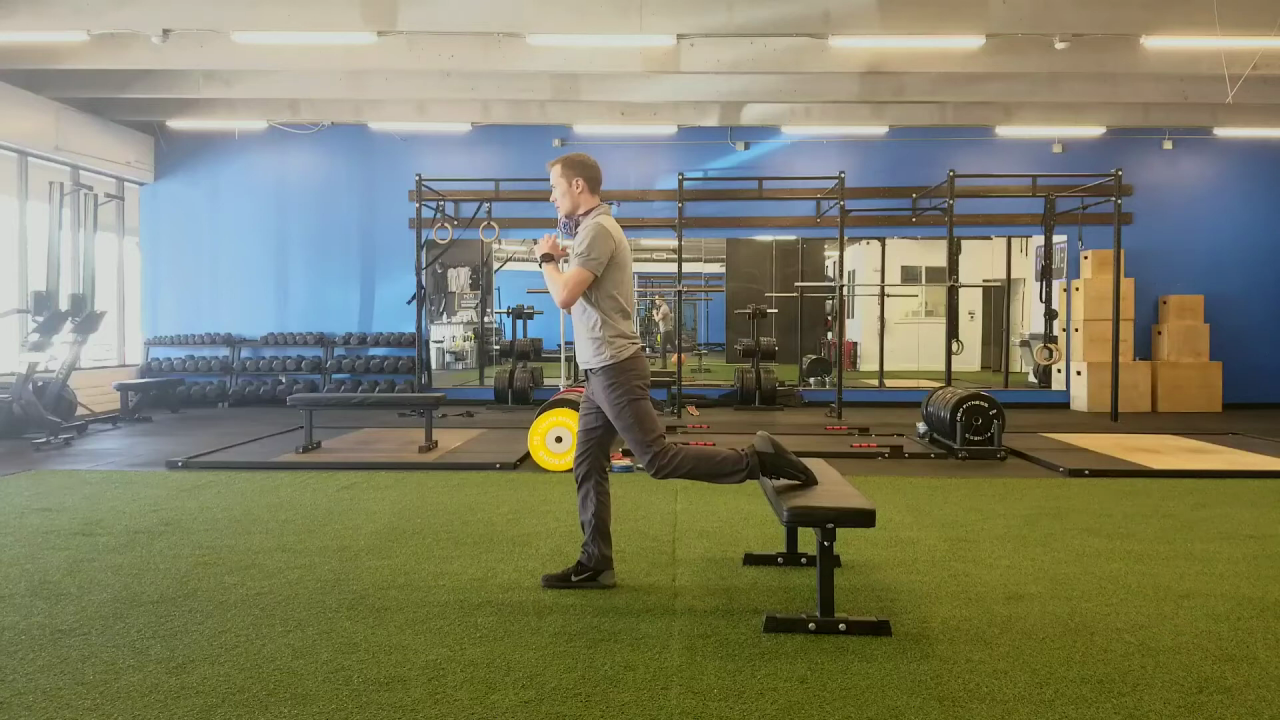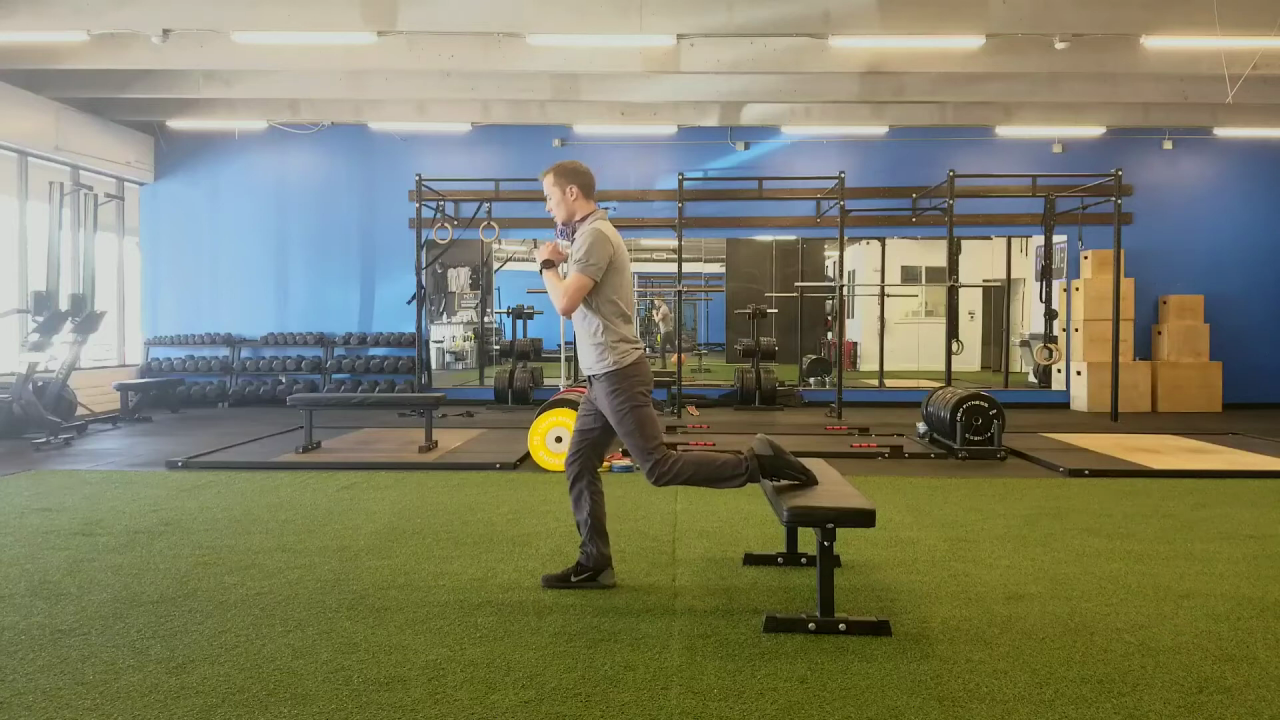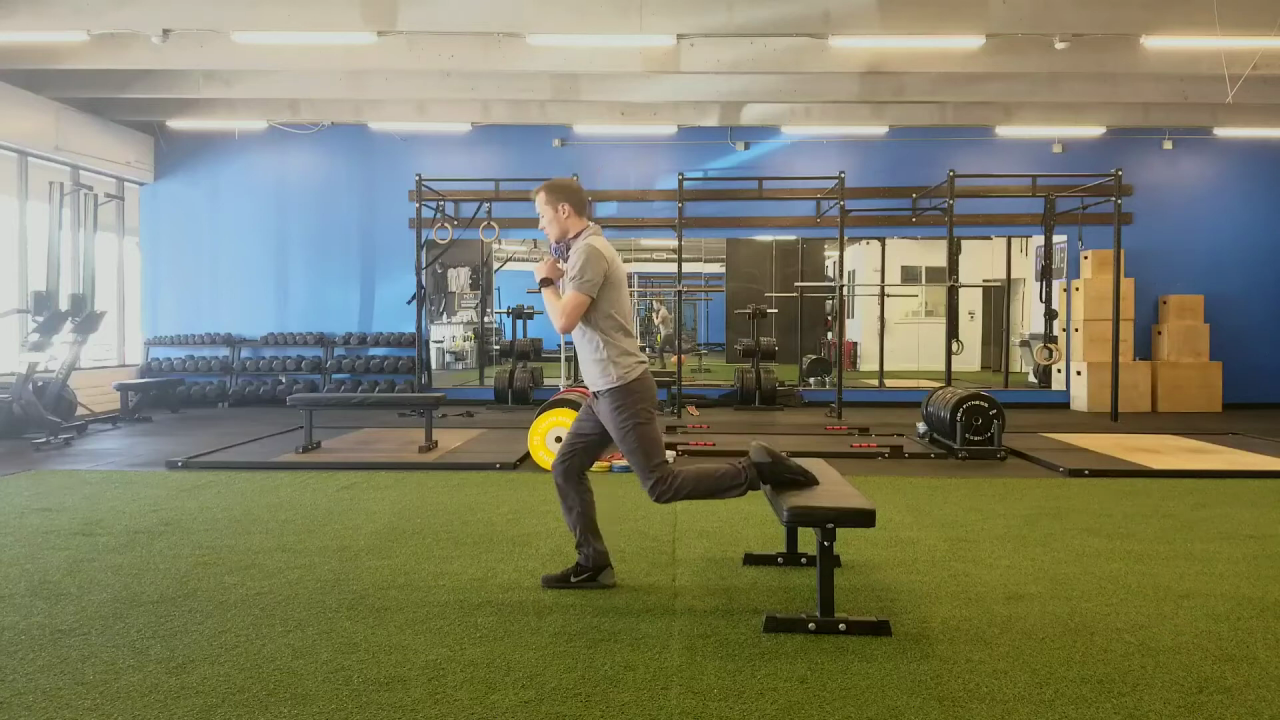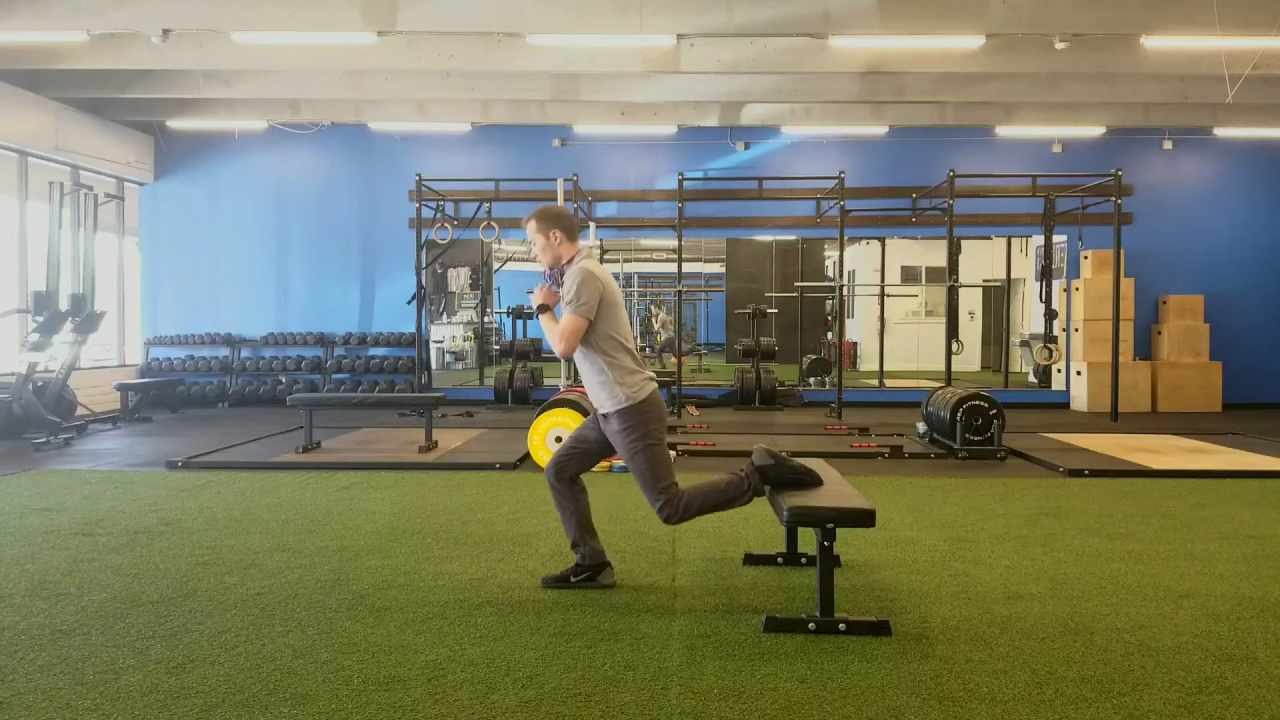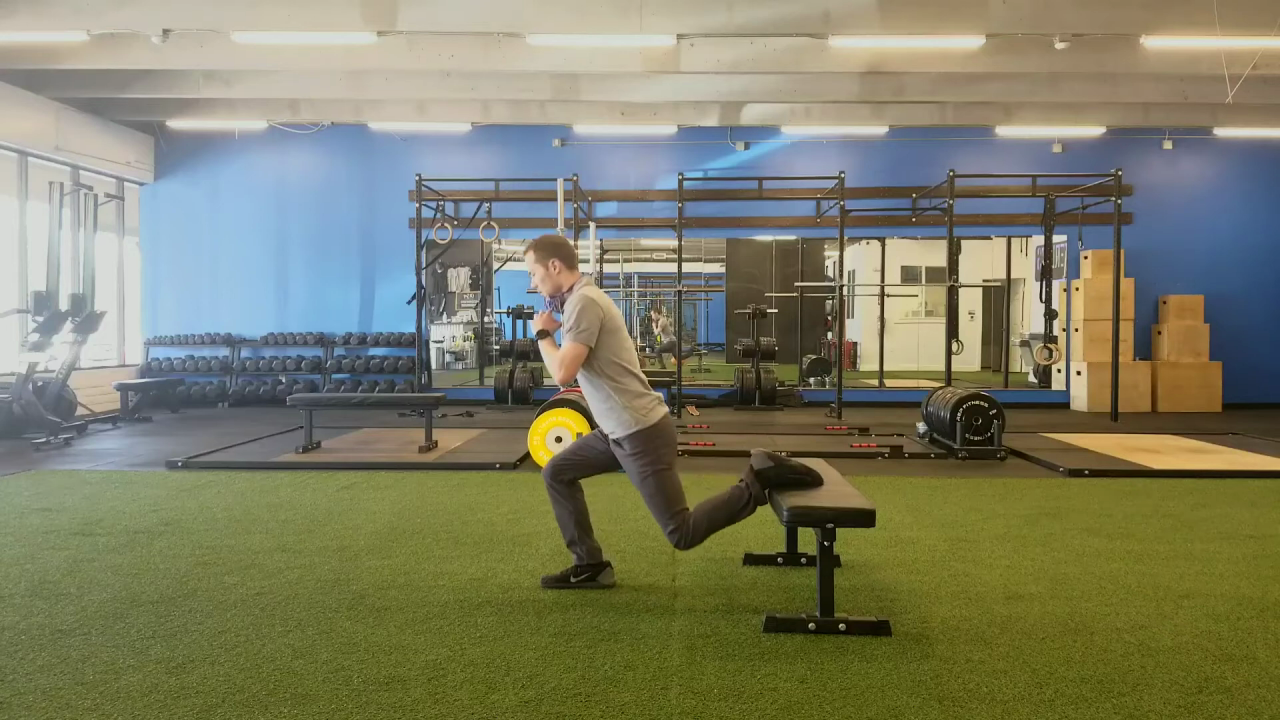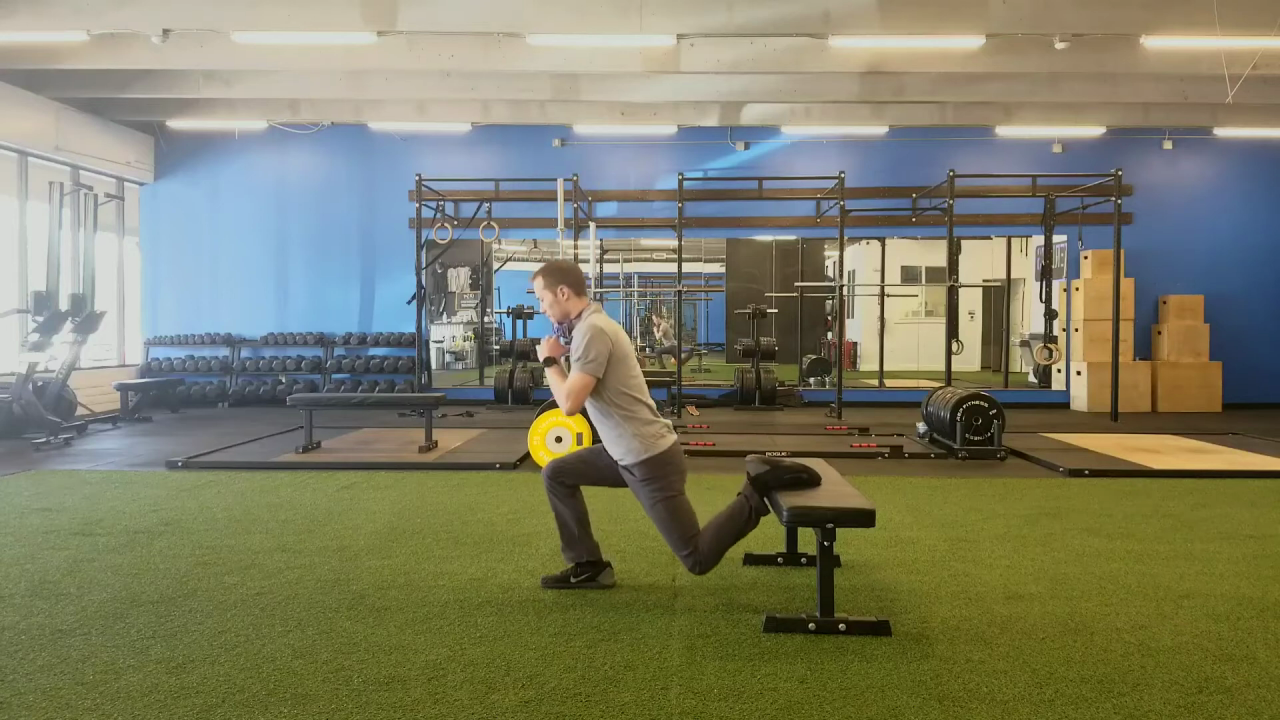
dt=0.2s
person 1, frame 1
left shoulder: (597, 229)
right shoulder: (594, 227)
left elbow: (565, 296)
left wrist: (547, 259)
right wrist: (561, 258)
left hip: (615, 369)
right hip: (602, 370)
left knee: (659, 458)
right knee: (588, 467)
left ankle: (756, 458)
right ankle: (595, 564)
person 1, frame 2
left shoulder: (594, 235)
right shoulder: (592, 233)
left elbow: (565, 303)
left wrist: (547, 265)
right wrist: (562, 266)
left hip: (618, 375)
right hip: (603, 376)
left knee: (659, 466)
right knee: (579, 466)
left ankle: (757, 460)
right ankle: (594, 564)
person 1, frame 3
left shoulder: (588, 251)
right shoulder: (587, 249)
left elbow: (564, 321)
right elbow: (574, 317)
left wrist: (547, 282)
right wrist: (559, 280)
left hip: (622, 390)
right hip: (606, 390)
left knee: (661, 484)
right knee: (567, 468)
left ankle: (757, 469)
right ankle: (593, 565)
person 1, frame 4
left shoulder: (582, 275)
right shoulder: (581, 272)
left elbow: (563, 346)
right elbow: (571, 343)
left wrist: (543, 309)
right wrist: (555, 308)
left hip: (631, 408)
right hip: (613, 409)
left knee: (670, 506)
right knee: (560, 471)
left ankle: (759, 474)
right ankle: (591, 565)
person 1, frame 5
left shoulder: (582, 302)
right shoulder: (583, 298)
left elbow: (563, 374)
right elbow: (572, 370)
left wrist: (543, 334)
right wrist: (554, 334)
left hip: (640, 433)
right hip: (619, 430)
left knee: (683, 532)
right knee: (557, 473)
left ankle: (759, 480)
right ankle: (590, 565)
person 1, frame 6
left shoulder: (591, 331)
right shoulder: (594, 324)
left elbow: (570, 403)
right elbow: (579, 393)
left wrist: (550, 362)
right wrist: (560, 361)
left hip: (649, 458)
right hip: (630, 453)
left knee: (698, 557)
right knee: (556, 475)
left ankle: (759, 490)
right ankle: (588, 565)
